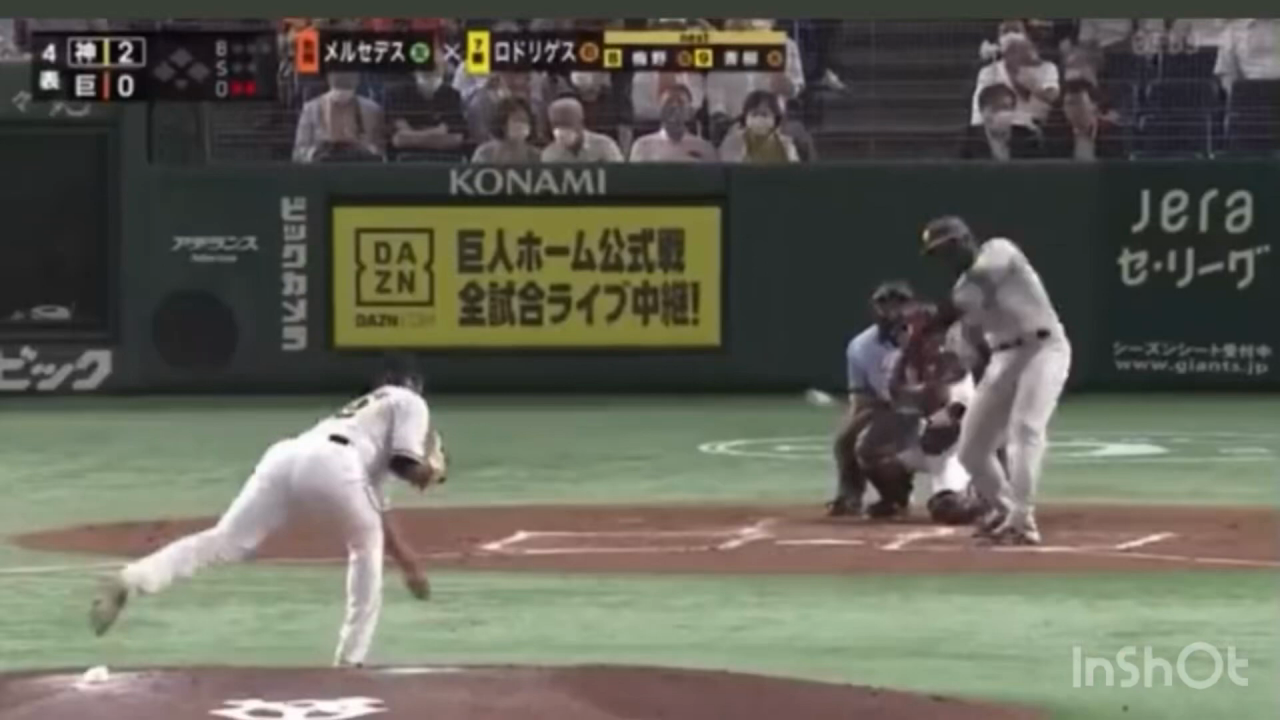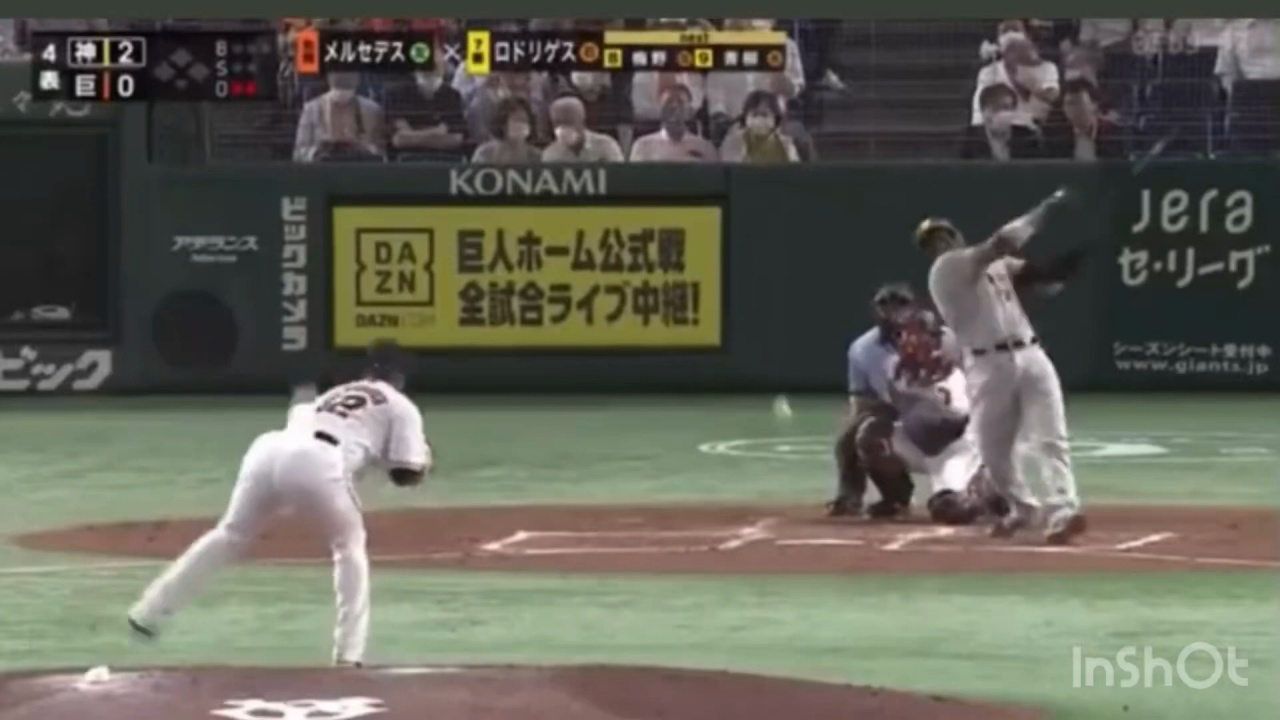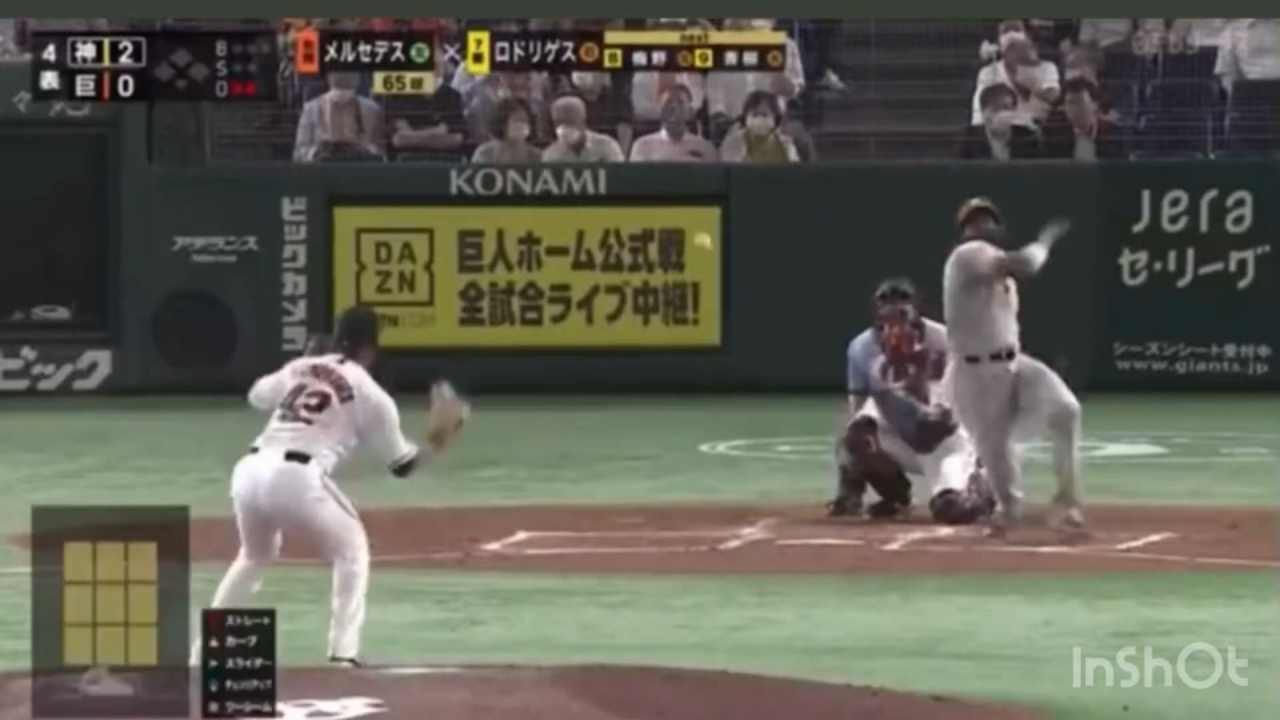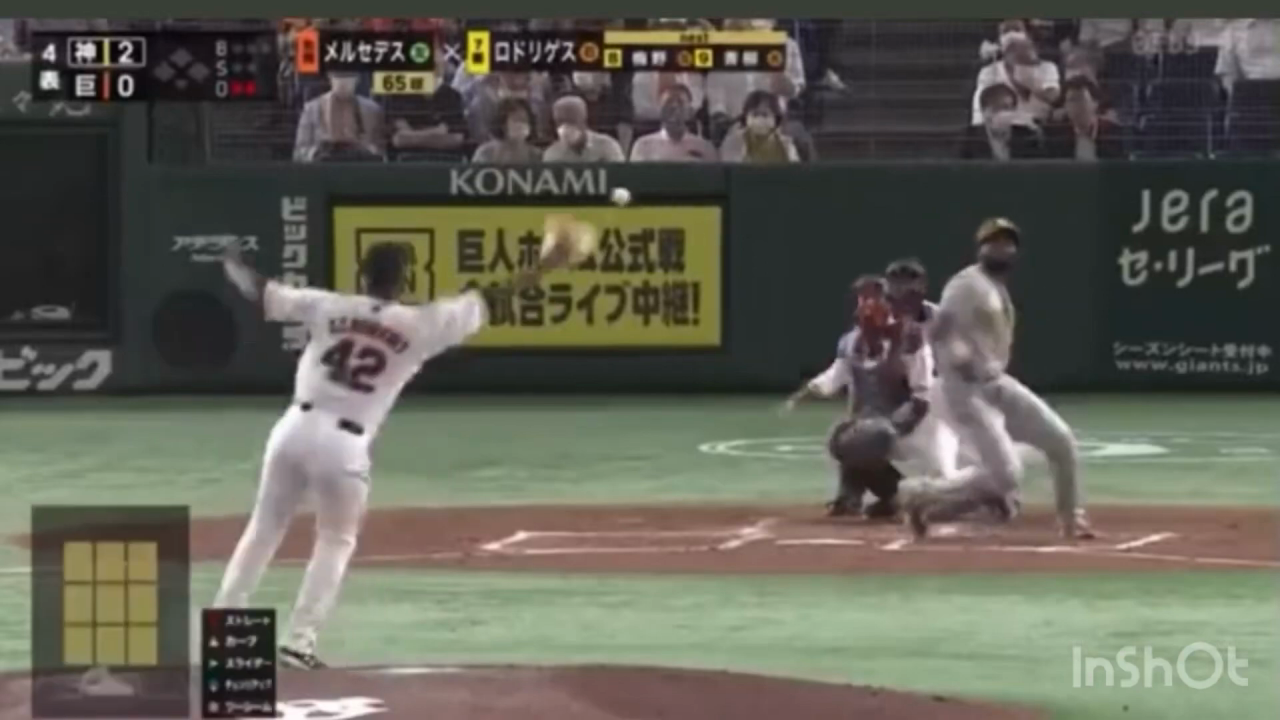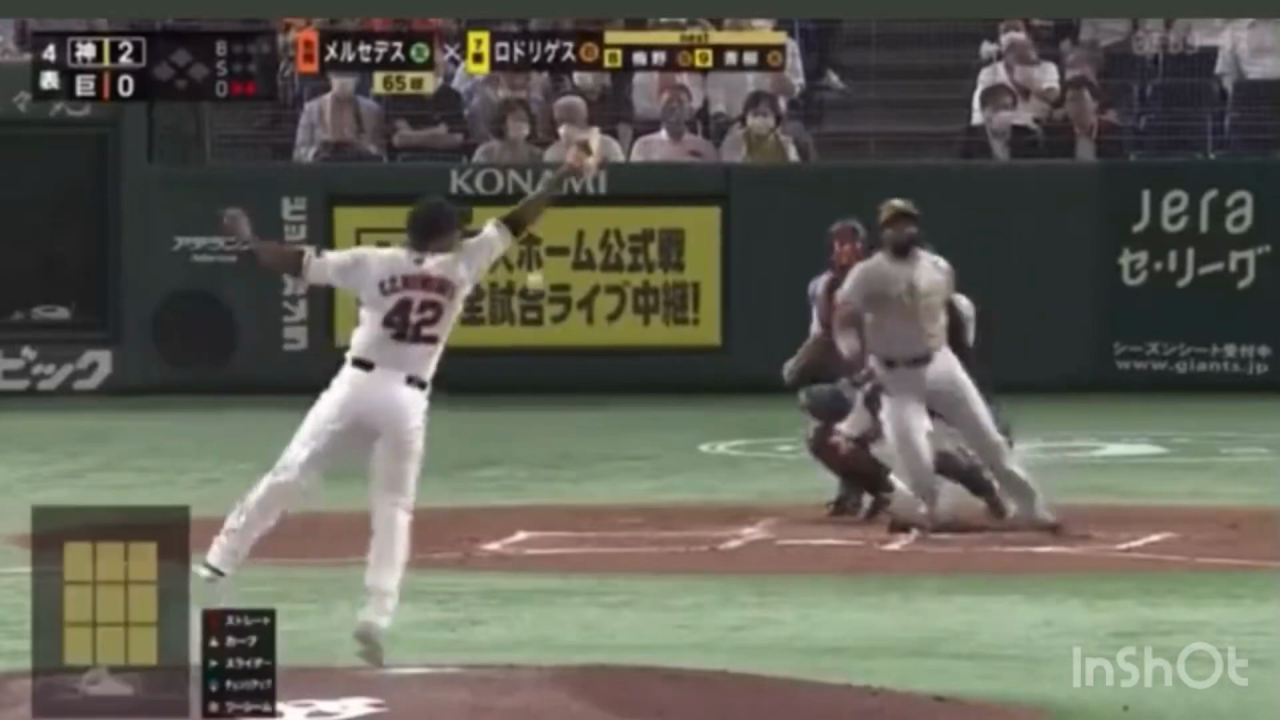
dt=0.2s
person 1, frame 1
left shoulder: (363, 405)
right shoulder: (411, 404)
left elbow: (377, 512)
right elbow: (404, 466)
left wrist: (409, 564)
right wrist: (427, 469)
left hip: (285, 455)
right hip: (333, 462)
left knee: (225, 539)
right knee: (367, 548)
left ankle: (127, 583)
right ankle: (352, 657)
person 1, frame 2
left shoulder: (335, 394)
right shoulder: (404, 408)
right elbow: (405, 476)
right wrist: (422, 466)
left hip: (268, 453)
right hip: (310, 464)
left knee: (228, 537)
right knee: (350, 546)
left ankle: (148, 613)
right ankle: (349, 658)
person 1, frame 3
left shoulder: (300, 367)
right shoulder: (371, 395)
left elbow: (257, 395)
right elbow: (401, 464)
right wrist: (433, 447)
left hip: (249, 472)
right hip: (296, 480)
left knee: (255, 558)
right knee: (352, 551)
right ankle: (343, 652)
person 1, frame 4
left shoulder: (331, 307)
right shoulder: (424, 323)
left elbow: (261, 292)
right elbow: (489, 300)
left wrist: (234, 265)
right wrist: (542, 266)
left hip: (293, 427)
right hip: (343, 445)
left knee: (263, 529)
right knee: (336, 541)
right ankle: (299, 640)
person 1, frame 5
left shoulder: (373, 263)
right shoulder: (462, 266)
left elbow: (298, 263)
right elbow: (515, 222)
left wrist: (247, 238)
right wrist: (562, 176)
left hip: (354, 386)
right hip: (405, 402)
left knee: (287, 476)
right knee: (392, 514)
left ankle: (222, 560)
right ankle: (374, 617)
person 2, frame 1
left shoulder: (998, 250)
right shoulder: (965, 284)
left wrist: (932, 325)
left hip: (1044, 351)
right hip: (1005, 360)
left knee: (1024, 431)
right knee: (971, 450)
left ankle: (1021, 519)
right ankle: (1003, 508)
person 2, frame 2
left shoulder: (993, 264)
right shoulder: (945, 269)
left elbow: (1031, 274)
right elbow: (1002, 243)
left wrist: (1064, 263)
right wrist: (1044, 209)
left hip: (1029, 357)
right hip: (987, 367)
left knee: (1050, 437)
right knee: (996, 452)
left ankle: (1061, 511)
right ankle: (1022, 508)
person 2, frame 3
left shoulder: (998, 270)
right shoulder: (967, 255)
right elbow: (1022, 265)
right wrist: (1045, 238)
left hip: (1012, 363)
right hip: (975, 373)
left knee: (1066, 410)
right knee: (998, 461)
left ankle: (1067, 504)
right ankle: (1008, 507)
person 2, frame 4
left shoulder: (1000, 294)
right shoulder: (968, 283)
right elbow: (941, 334)
right wrist: (969, 366)
left hip: (998, 385)
right hip: (965, 391)
left knee: (1061, 439)
right knee: (1006, 474)
left ankle: (1071, 516)
right ankle: (922, 494)
person 2, frame 5
left shoulder: (939, 268)
right shoulder: (868, 273)
right elbow: (844, 320)
left hip: (941, 365)
right hip: (897, 376)
left knee: (987, 439)
right knee: (916, 461)
left ankle: (1032, 507)
right ankle: (929, 509)
person 3, frame 1
left shoulder: (952, 368)
right shoulder: (899, 366)
left hip: (952, 447)
right hip: (918, 447)
left knee: (948, 509)
right knee: (870, 445)
person 3, frame 2
left shoulder: (947, 369)
right shoulder: (894, 368)
left elbow: (959, 408)
left hip: (953, 448)
right hip: (916, 445)
left knee: (948, 508)
right knee: (870, 436)
left ankle: (983, 489)
right ankle: (897, 497)
person 3, frame 3
left shoulder: (936, 362)
right shoulder: (879, 367)
left elbow: (945, 416)
right elbow: (874, 408)
right wrist: (850, 448)
left hip: (946, 446)
right hip: (908, 444)
left knee: (952, 508)
right knee: (858, 436)
left ankle: (985, 493)
right ankle: (895, 496)
person 3, frame 4
right shoulder: (853, 343)
left elbow: (924, 396)
right elbow: (835, 377)
left wrist: (893, 426)
right wrist: (800, 396)
left hip: (922, 424)
right hip: (883, 428)
right knee: (843, 443)
right ankle: (890, 495)
person 3, frame 5
right shoulder: (823, 289)
right elbow: (821, 331)
right wrist: (799, 359)
right hip: (856, 385)
right knee: (823, 439)
left ankle: (985, 485)
right ankle: (884, 490)
